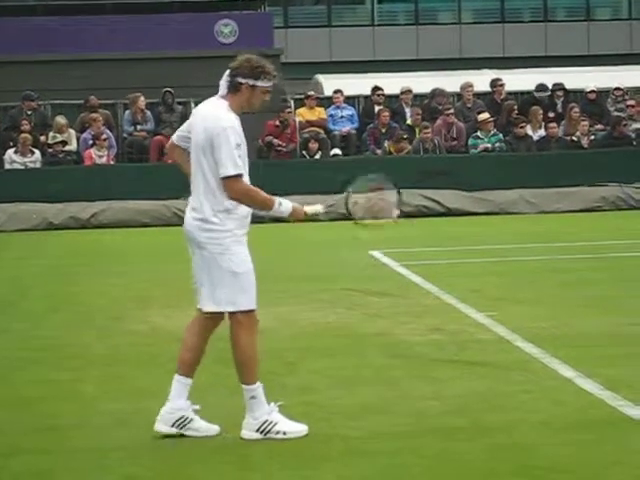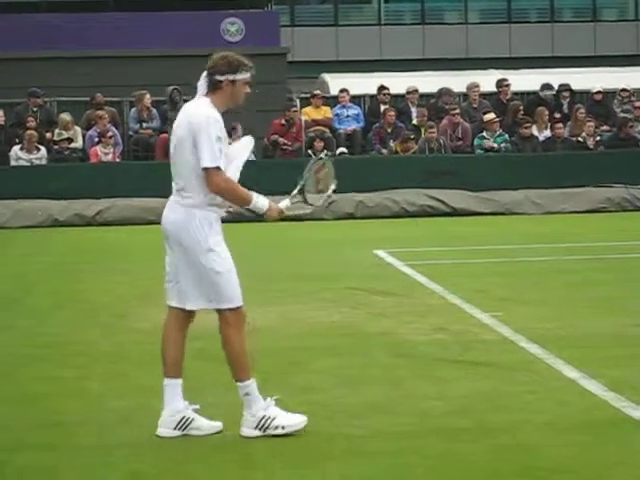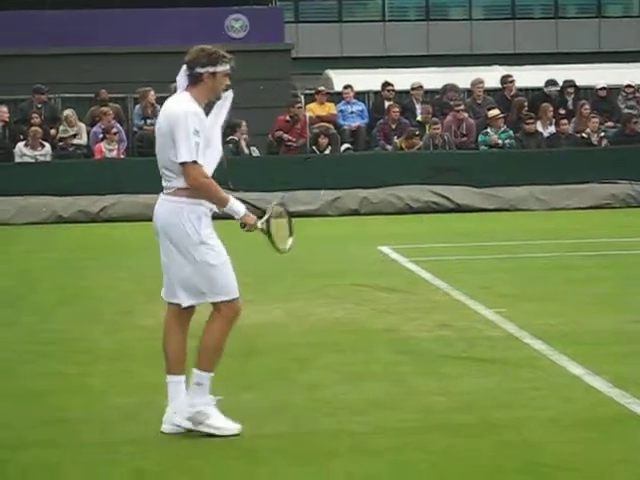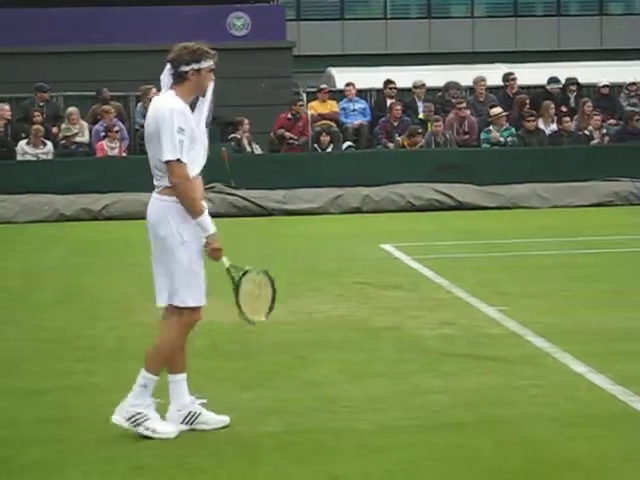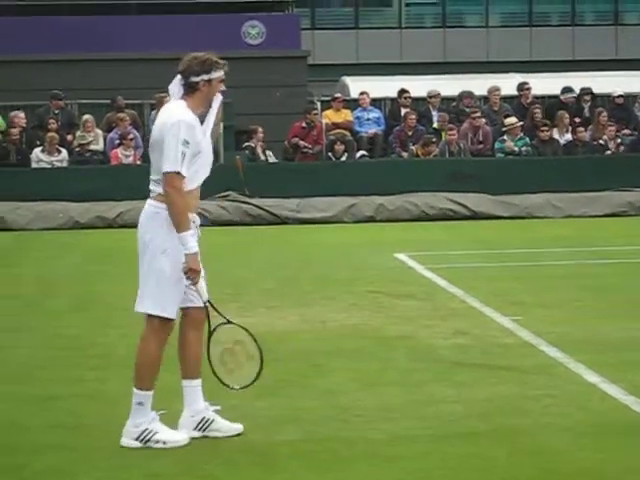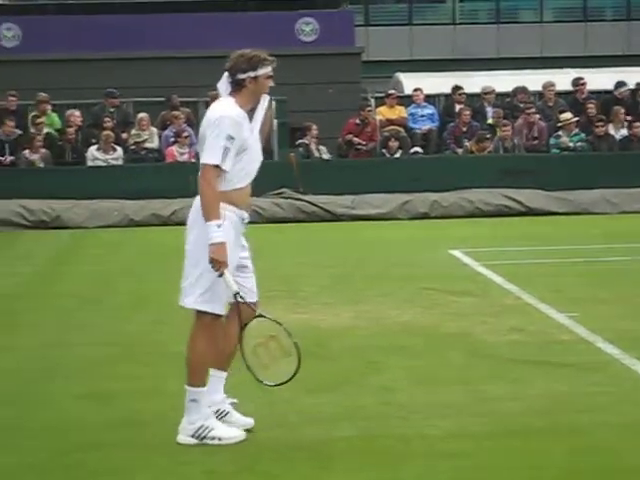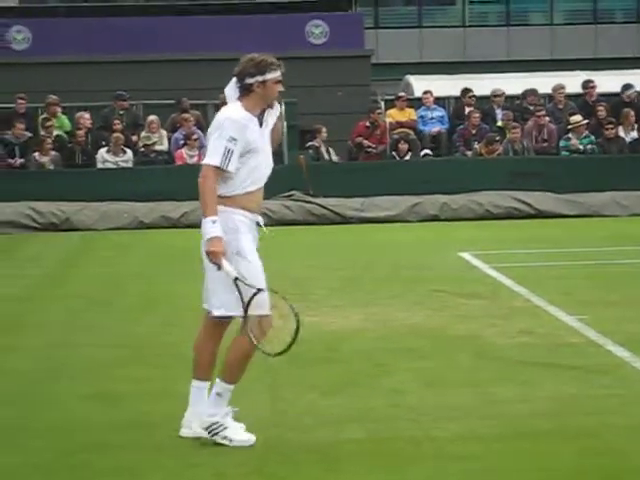
dt=0.2s
person 1, frame 1
left shoulder: (206, 109)
right shoulder: (224, 122)
left elbow: (174, 148)
right elbow: (236, 189)
right wrist: (283, 207)
left hip: (203, 222)
right hip: (220, 230)
left knee: (209, 317)
right knee: (244, 318)
left ankle: (175, 409)
right ankle: (258, 415)
person 1, frame 2
left shoulder: (191, 110)
right shoulder: (207, 118)
right elbow: (217, 183)
right wrist: (262, 204)
left hip: (181, 217)
right hip: (196, 223)
left knee: (179, 313)
right knee: (232, 315)
left ankle: (174, 411)
right ankle: (257, 411)
person 1, frame 3
left shoulder: (181, 106)
right shoulder: (187, 111)
right elbow: (194, 176)
right wrist: (238, 210)
left hip: (174, 211)
right hip: (187, 216)
left knee: (179, 309)
right knee: (227, 306)
left ankle: (180, 408)
right ankle: (197, 402)
person 1, frame 4
left shoulder: (176, 106)
right shoulder: (171, 110)
right elbow: (177, 176)
right wrist: (208, 227)
left hip: (179, 215)
right hip: (177, 215)
left knee: (182, 311)
right knee: (184, 313)
left ankle: (181, 406)
right ankle: (135, 405)
person 1, frame 5
left shoulder: (188, 116)
right shoulder: (179, 121)
right elbow: (174, 187)
left wrist: (209, 138)
right wrist: (189, 247)
left hip: (180, 227)
right hip: (168, 226)
left knee: (195, 316)
right knee: (160, 322)
left ankle: (197, 412)
right ankle: (139, 422)
person 1, frame 6
left shoulder: (239, 114)
right shoulder: (226, 116)
left elbow: (249, 155)
right elbow: (207, 178)
left wrist: (264, 106)
right wrist: (215, 237)
left hip: (230, 221)
right hip: (218, 223)
left knee: (240, 312)
right knee: (212, 317)
left ankle: (213, 400)
right ankle: (196, 419)
person 1, frame 7
left shoulder: (252, 119)
right shoulder: (233, 120)
left elbow: (264, 156)
right elbow: (207, 177)
left wrist: (276, 116)
right wrist: (213, 232)
left hip: (241, 226)
right hip: (230, 226)
left knee: (218, 320)
right knee: (258, 322)
left ankle: (198, 413)
right ankle: (213, 408)
